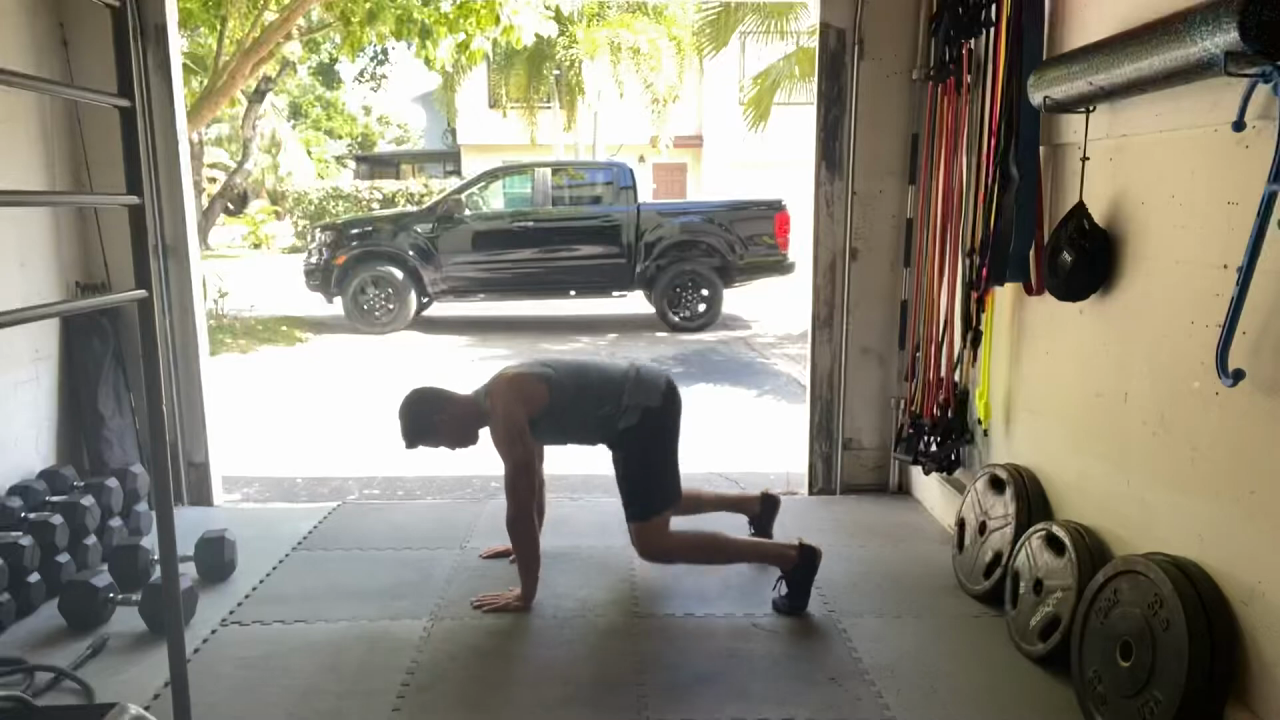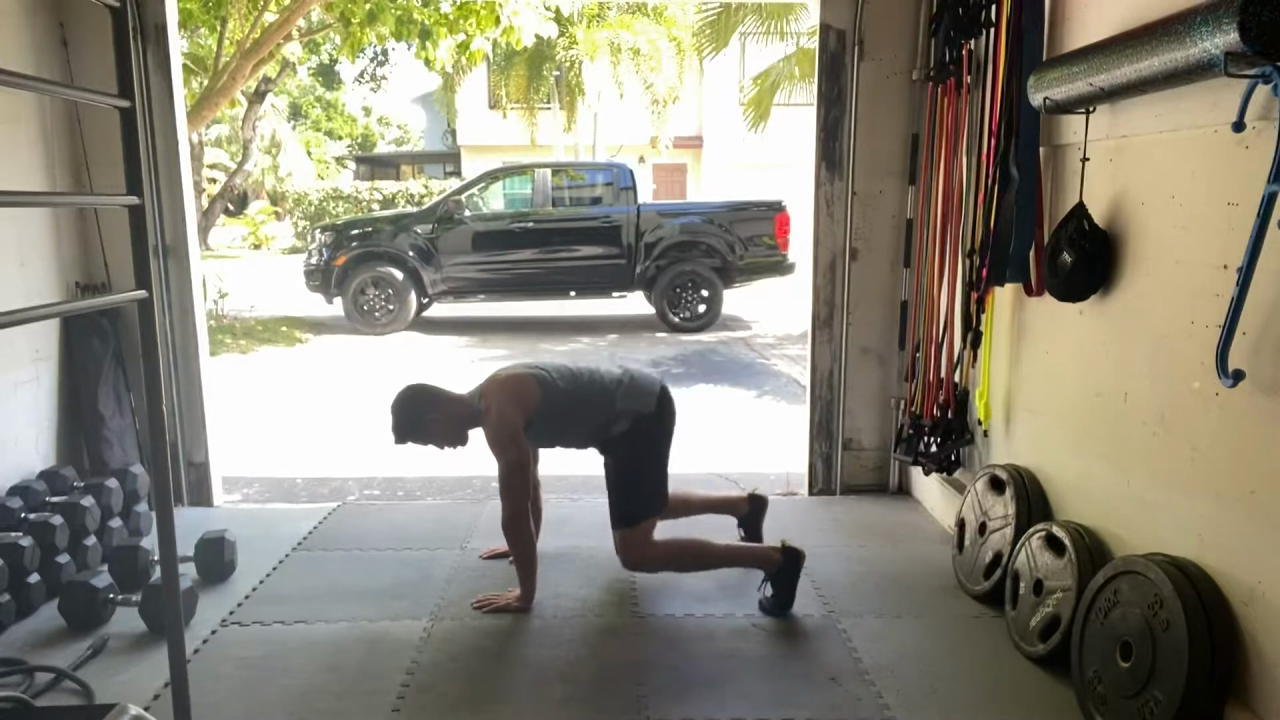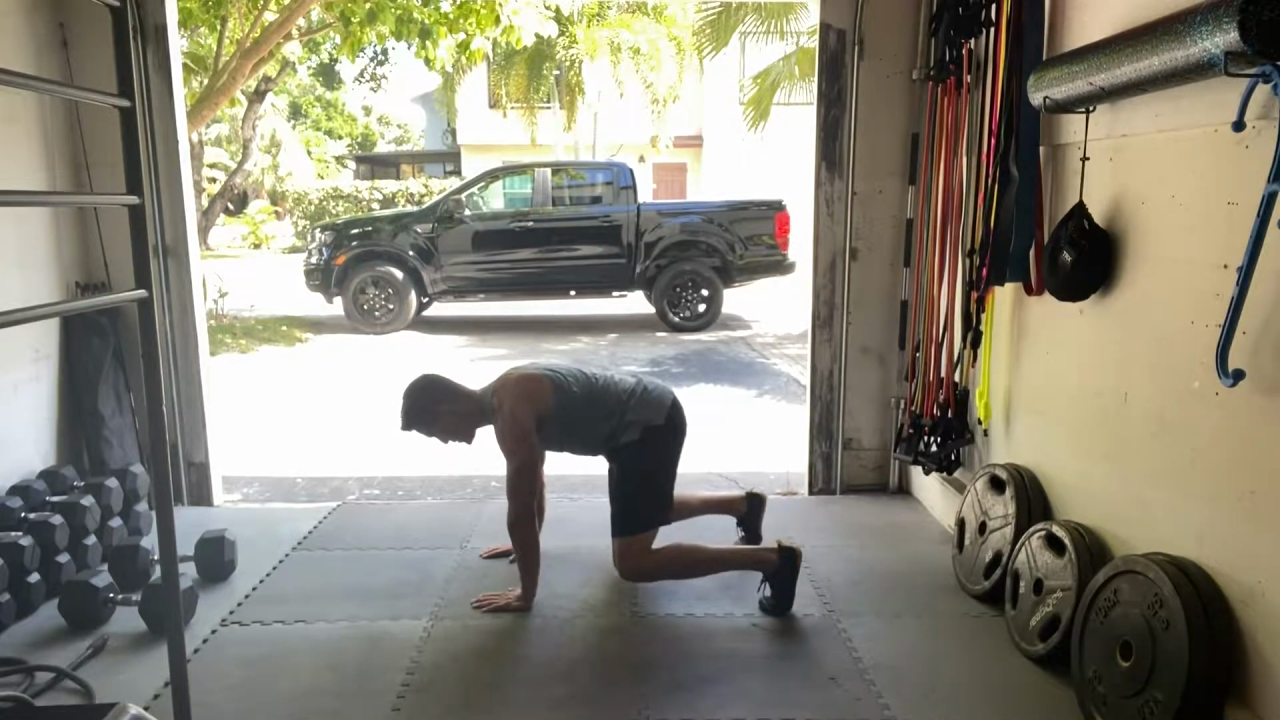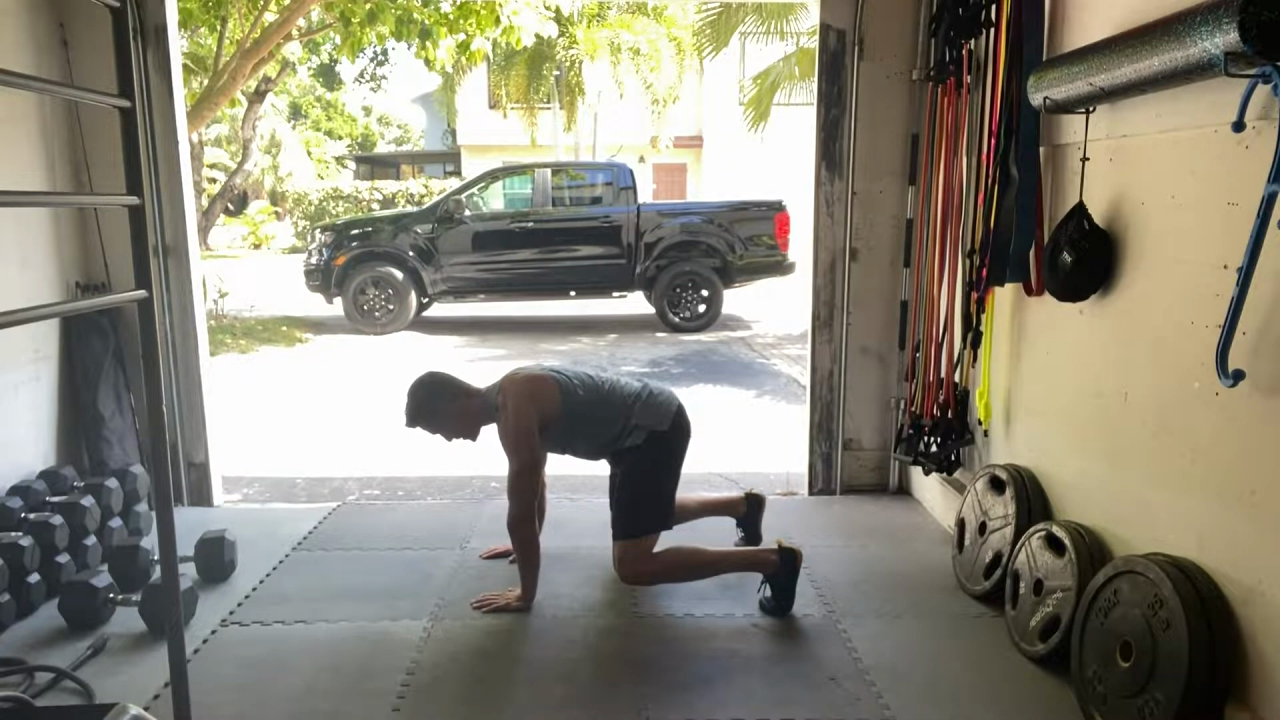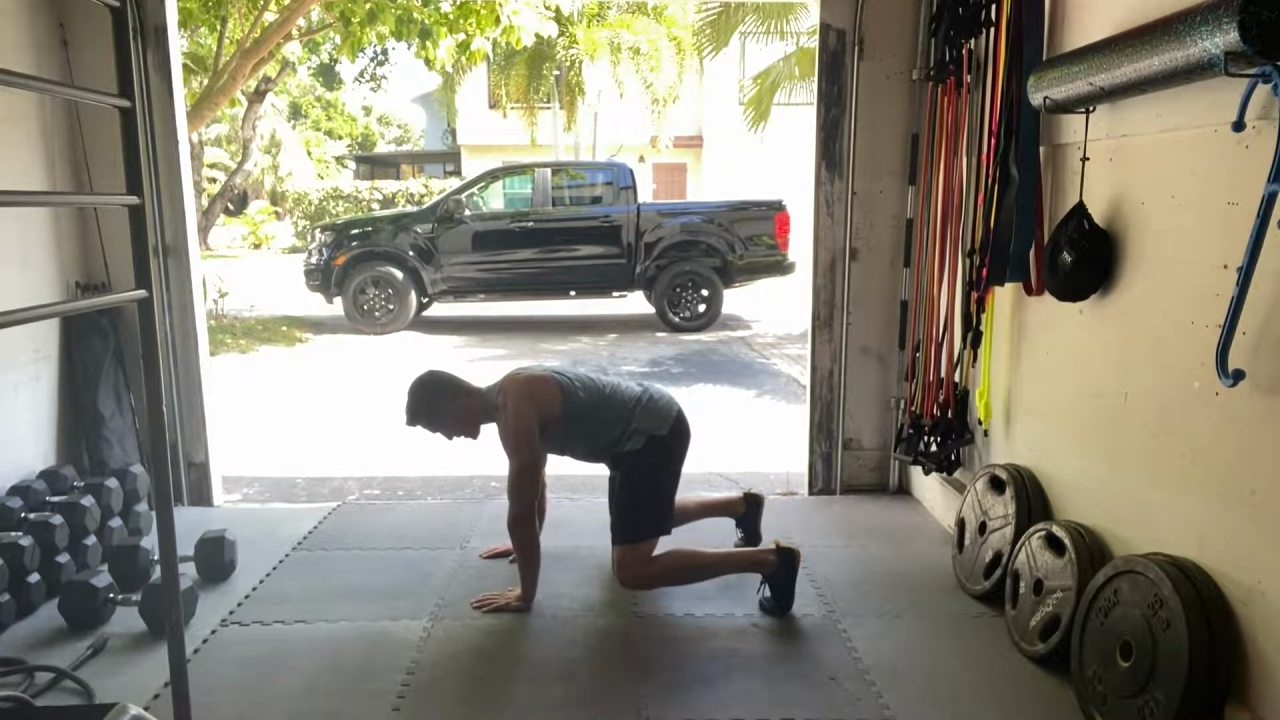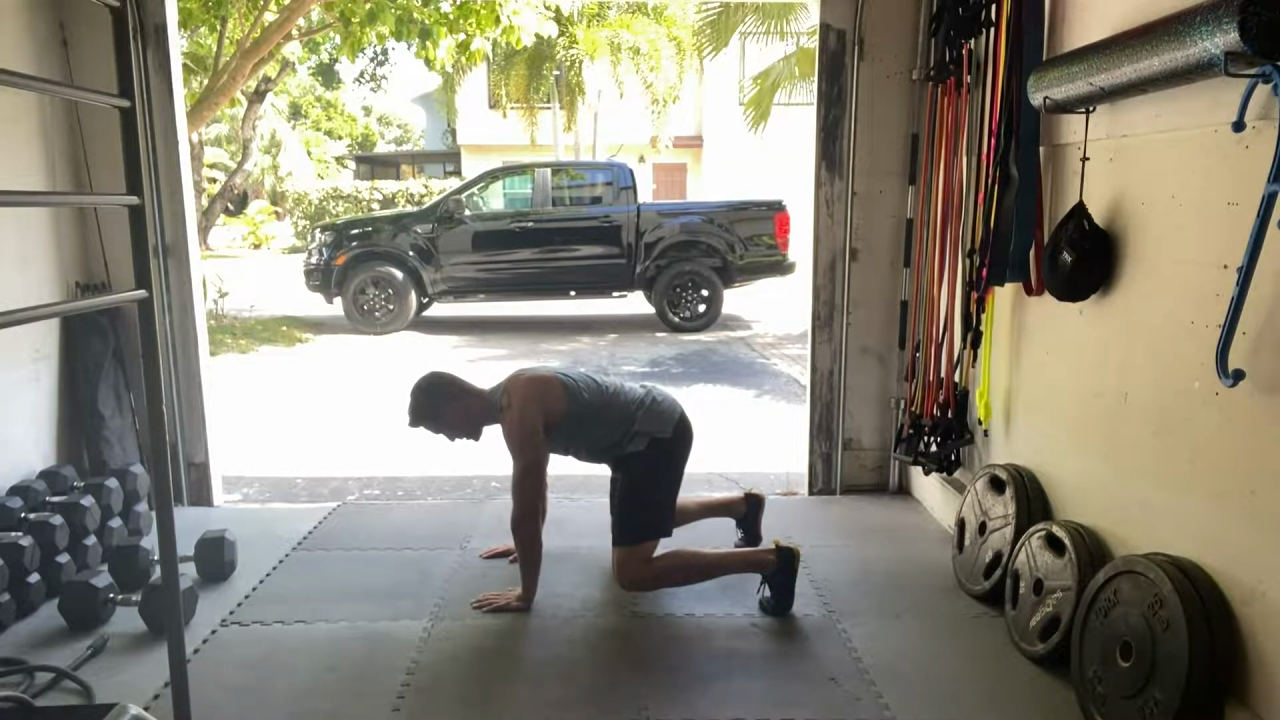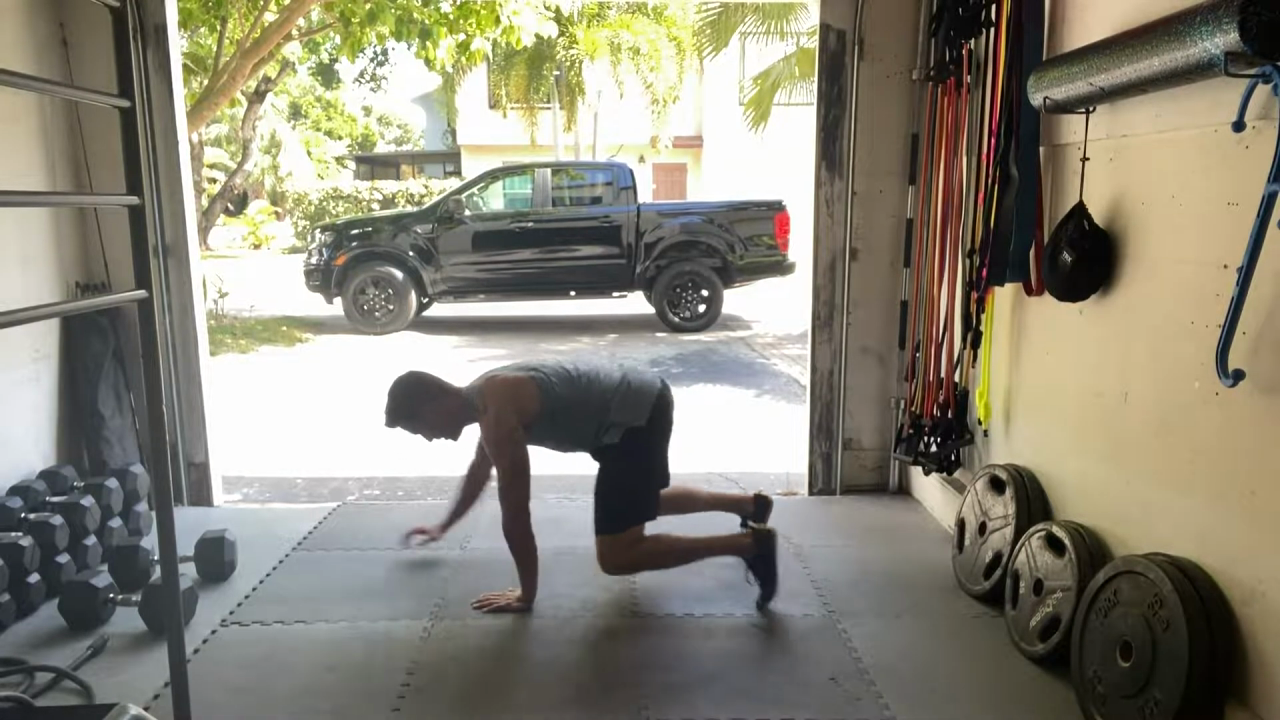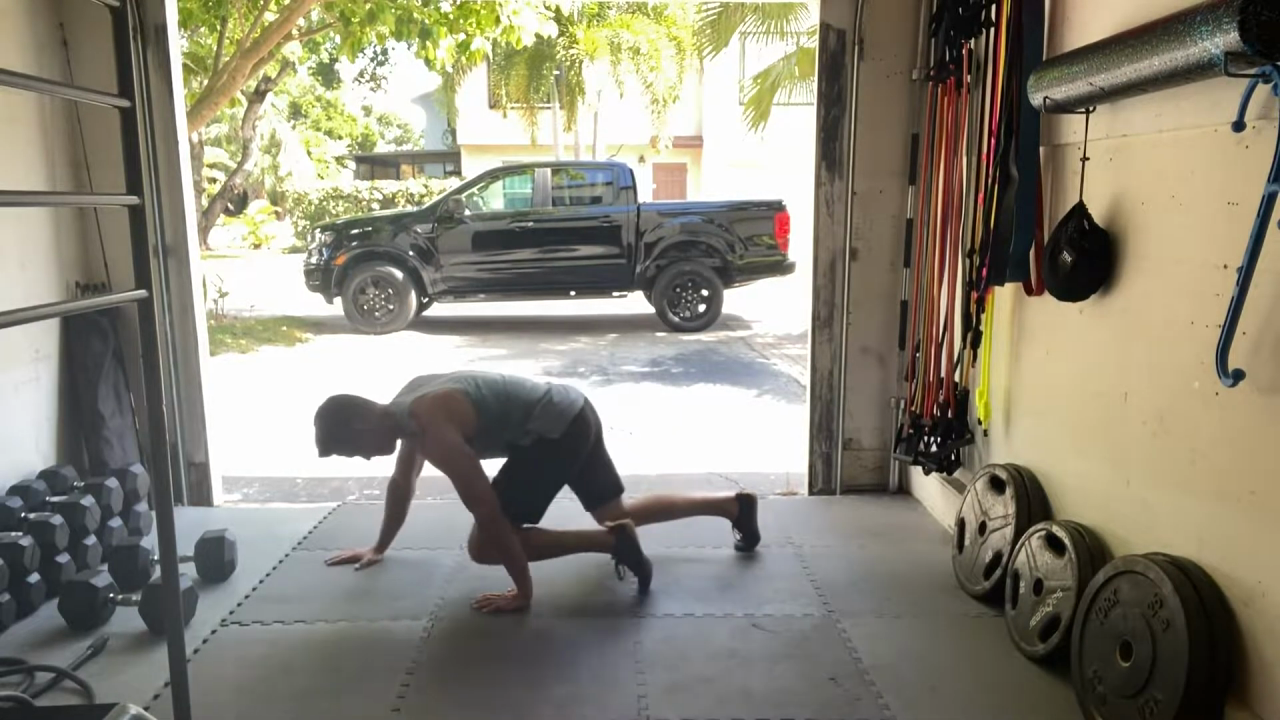
dt=0.4s
person 1, frame 1
left shoulder: (503, 413)
right shoulder: (498, 398)
left elbow: (520, 509)
right elbow: (533, 476)
left wrist: (526, 593)
right wrist: (527, 545)
left hip: (645, 406)
right hip: (643, 398)
left knee: (652, 544)
right knee: (655, 502)
left ankle: (793, 557)
right ankle: (758, 506)
person 1, frame 2
left shoulder: (497, 415)
right shoulder: (495, 397)
left elbow: (515, 510)
right elbow: (528, 480)
left wrist: (525, 594)
right wrist: (528, 543)
left hip: (638, 414)
right hip: (638, 403)
left knee: (635, 551)
right knee: (643, 508)
left ankle: (776, 558)
right ankle: (744, 506)
person 1, frame 3
left shoulder: (510, 413)
right shoulder: (506, 395)
left elbow: (520, 510)
right elbow: (534, 482)
left wrist: (526, 594)
right wrist: (528, 542)
left hip: (649, 424)
right hip: (647, 413)
left knee: (632, 563)
right knee: (641, 512)
left ankle: (773, 559)
right ankle: (743, 504)
person 1, frame 4
left shoulder: (514, 413)
right shoulder: (511, 394)
left elbow: (521, 511)
right elbow: (535, 482)
left wrist: (526, 594)
right wrist: (527, 543)
left hip: (655, 429)
right hip: (648, 419)
left knee: (632, 566)
right knee: (640, 516)
left ankle: (773, 560)
right ankle: (743, 505)
person 1, frame 5
left shoulder: (513, 413)
right shoulder: (510, 394)
left elbow: (521, 510)
right elbow: (535, 481)
left wrist: (526, 594)
right wrist: (527, 543)
left hip: (654, 433)
right hip: (648, 424)
left knee: (631, 571)
right knee: (640, 518)
left ankle: (772, 561)
right ankle: (741, 505)
person 1, frame 6
left shoulder: (518, 412)
right shoulder: (513, 397)
left elbow: (525, 510)
right elbow: (537, 484)
left wrist: (526, 594)
right wrist: (528, 543)
left hip: (658, 435)
right hip: (651, 427)
left knee: (632, 573)
right knee: (639, 519)
left ankle: (771, 559)
right ankle: (742, 505)
person 1, frame 7
left shoulder: (497, 415)
right shoulder: (482, 397)
left elbow: (516, 514)
right elbow: (479, 469)
left wrist: (527, 595)
right wrist: (444, 525)
left hip: (637, 415)
right hip: (643, 400)
left knee: (615, 557)
right knee: (644, 502)
left ankle: (749, 542)
right ankle: (751, 505)
person 1, frame 8
left shoulder: (431, 430)
right shoulder: (407, 406)
left elbow: (489, 513)
right elbow: (402, 482)
left wrist: (523, 591)
right wrist: (379, 547)
left hip: (555, 430)
right hip: (570, 416)
left knee: (484, 545)
right knee: (618, 512)
left ankle: (609, 540)
right ankle: (735, 505)
